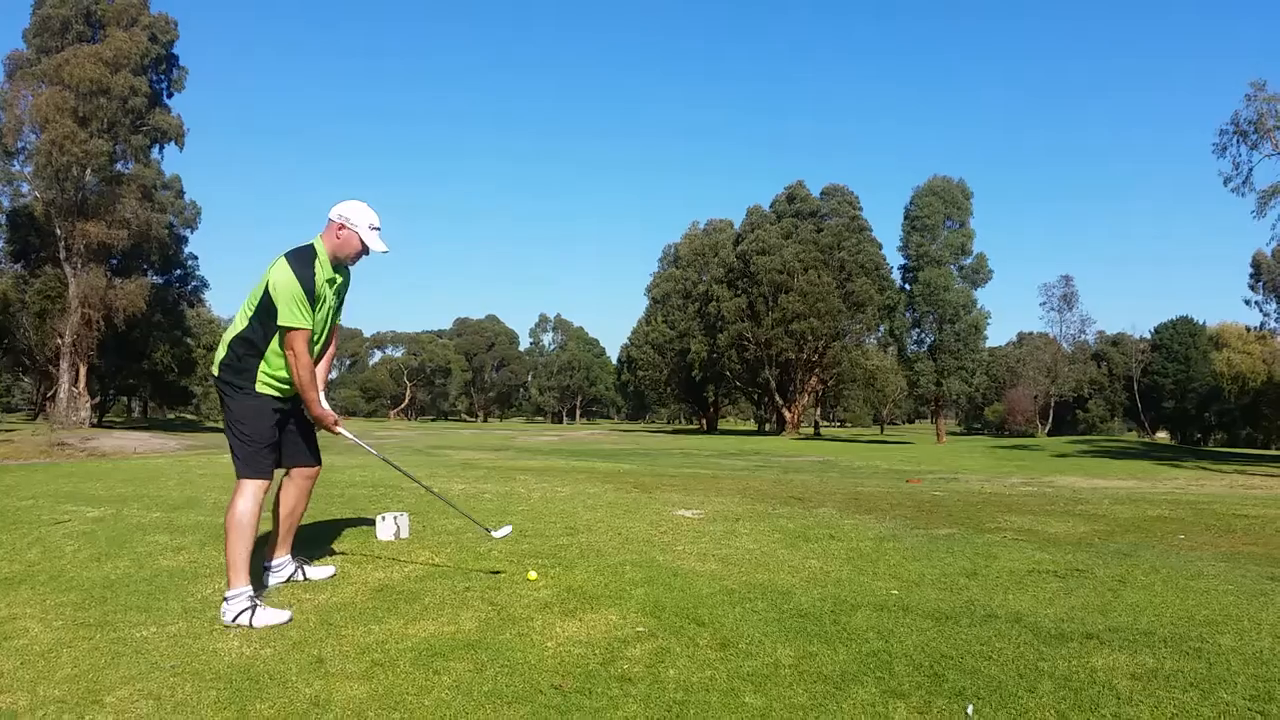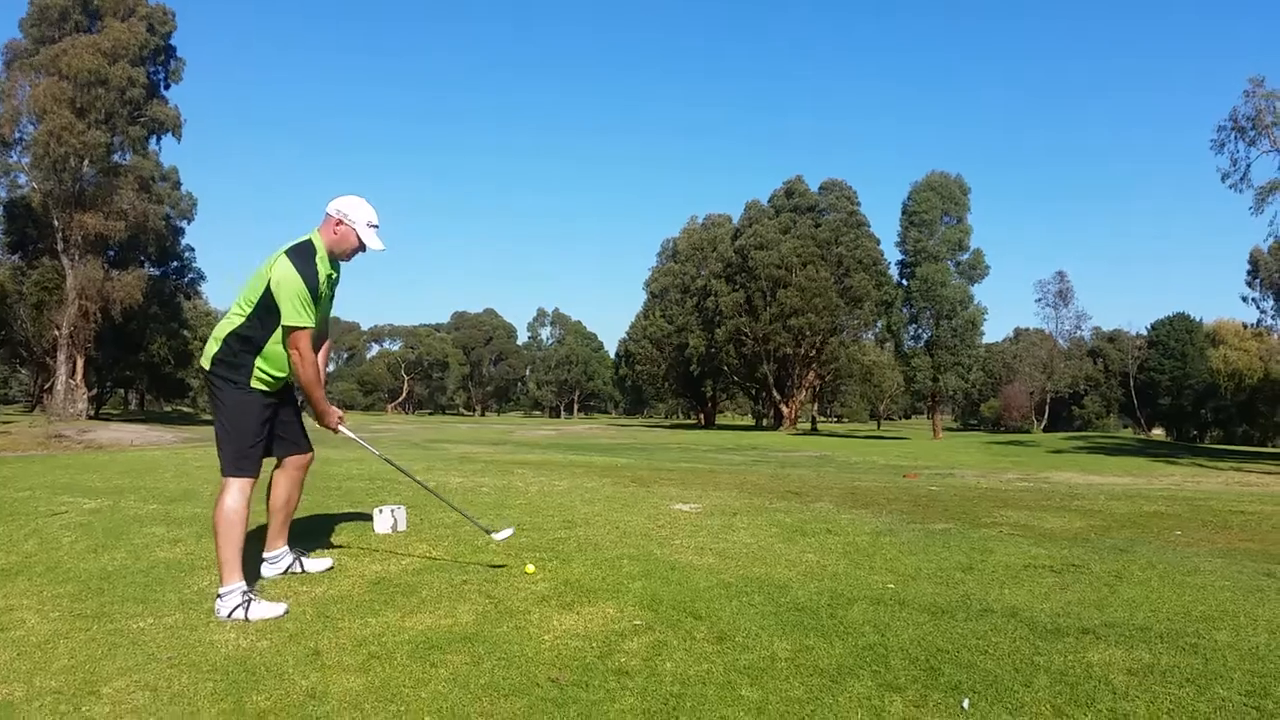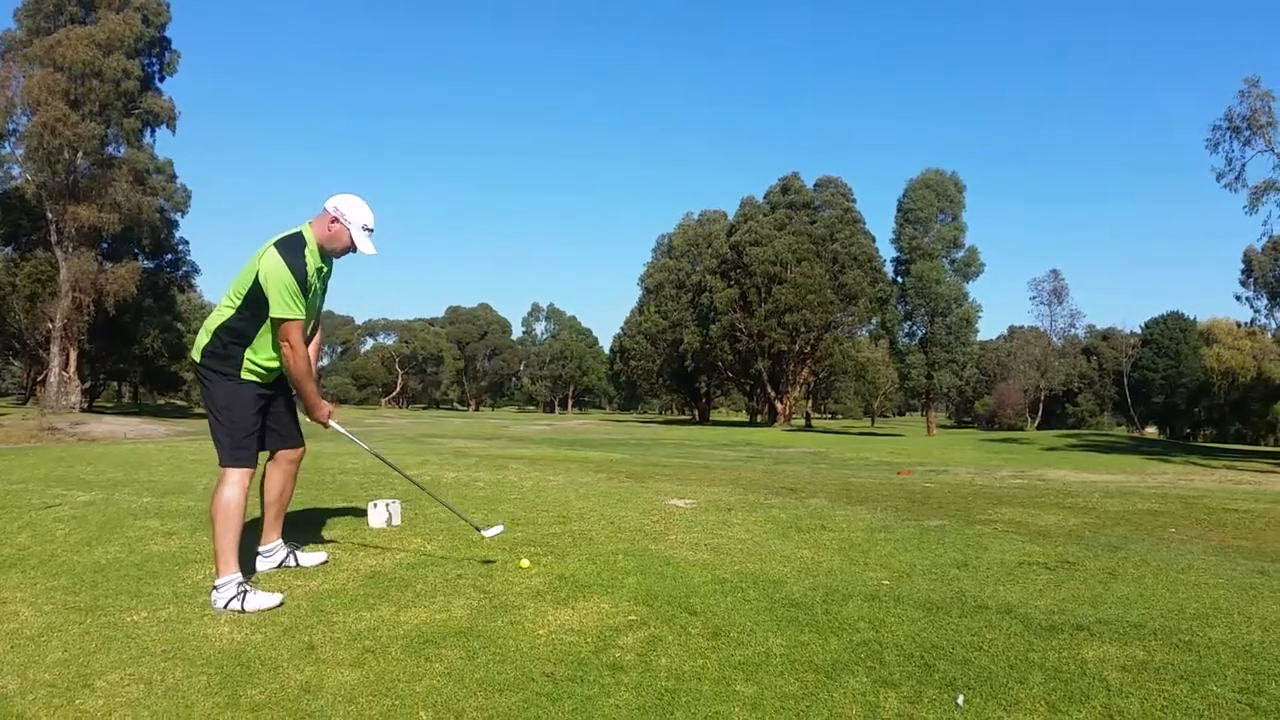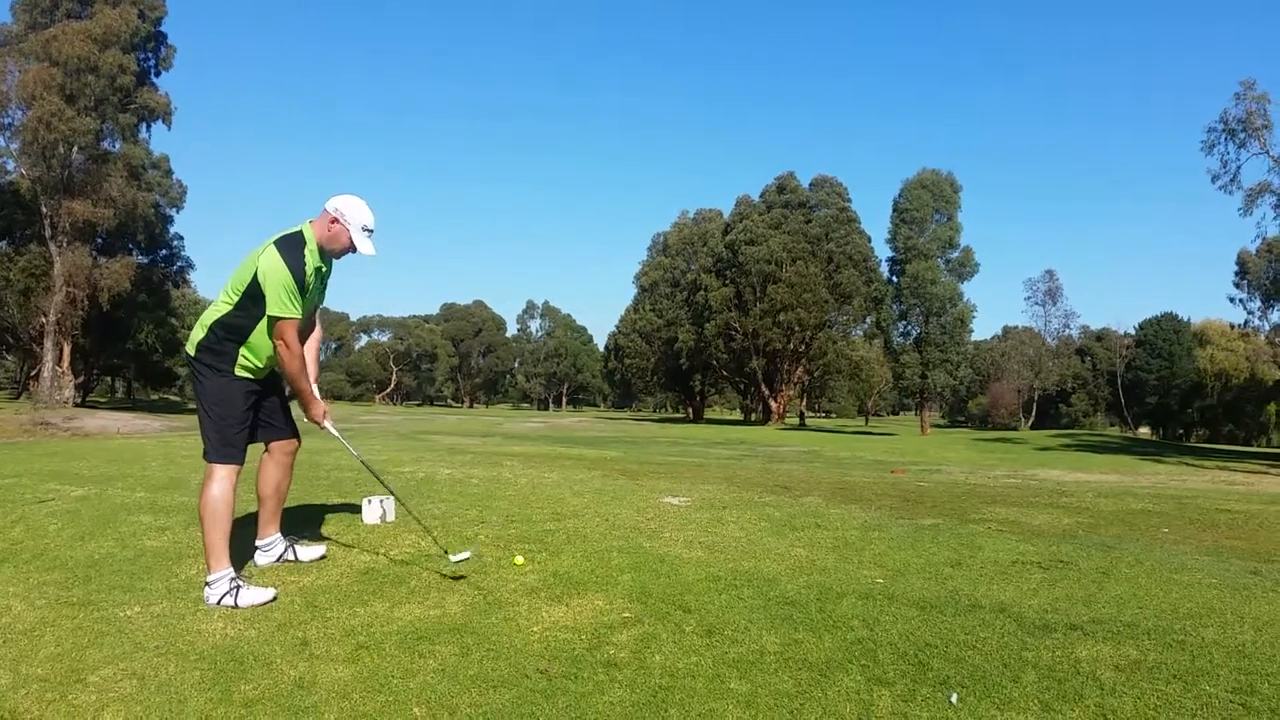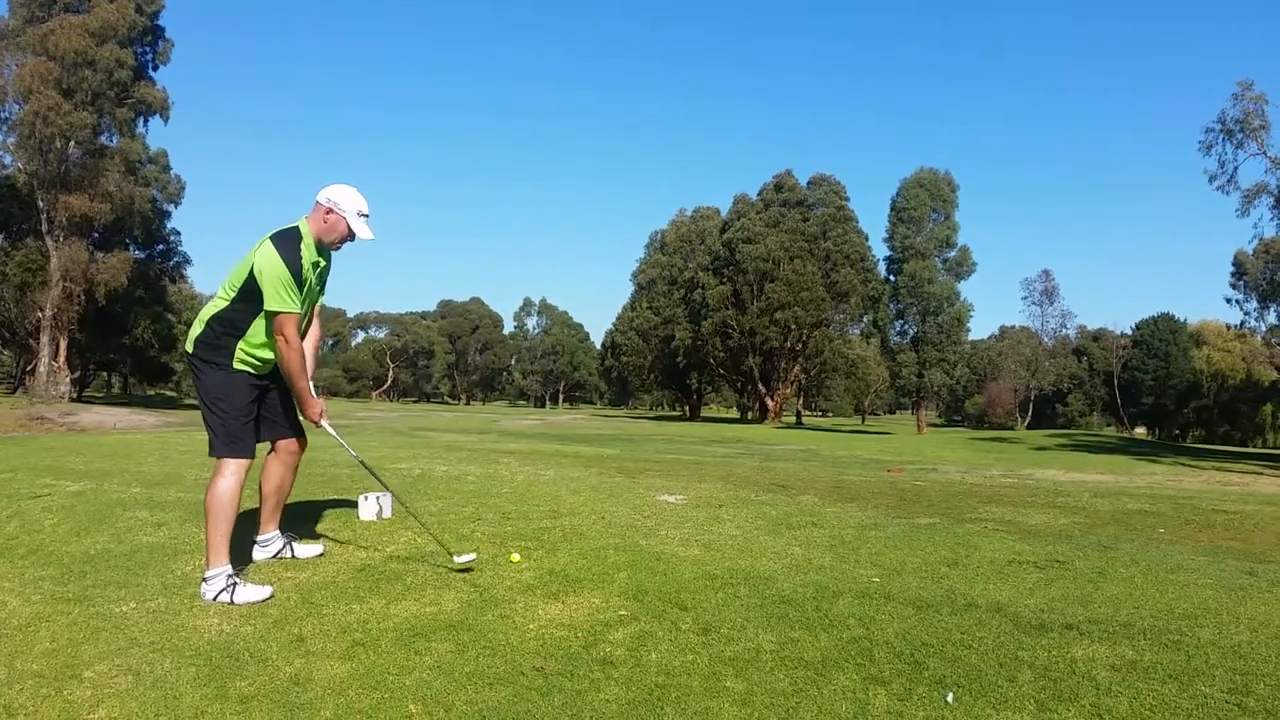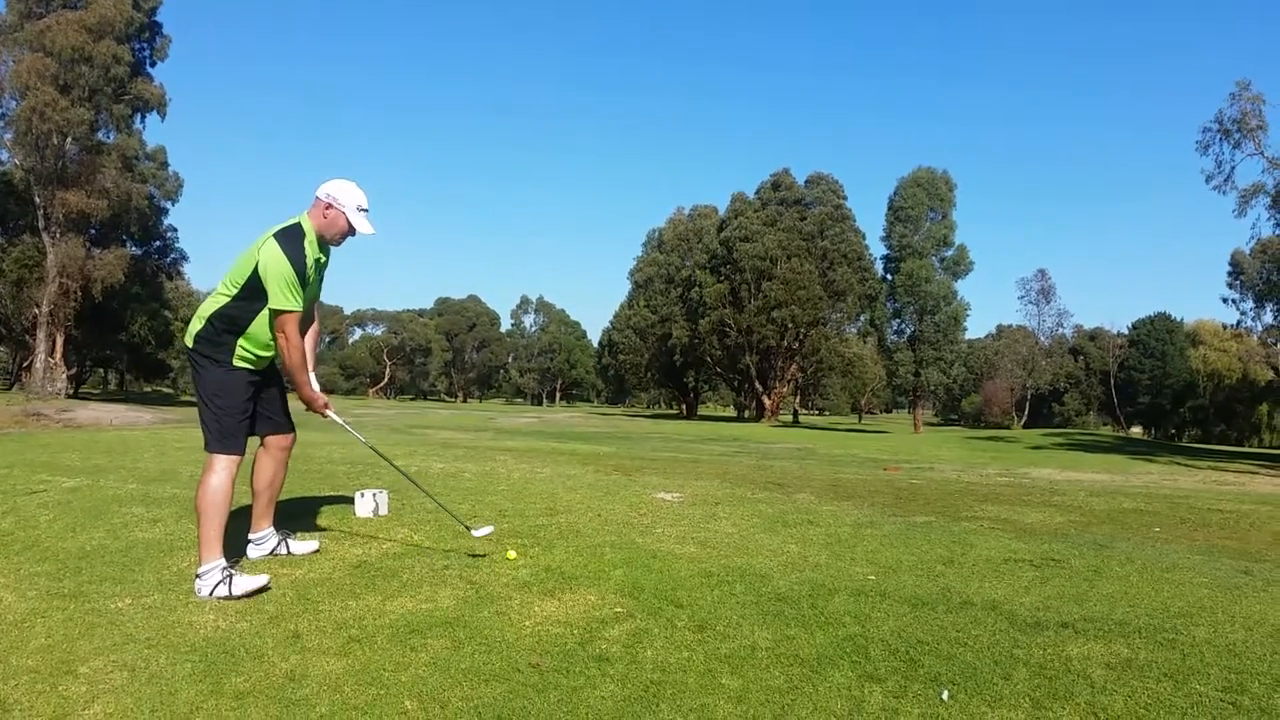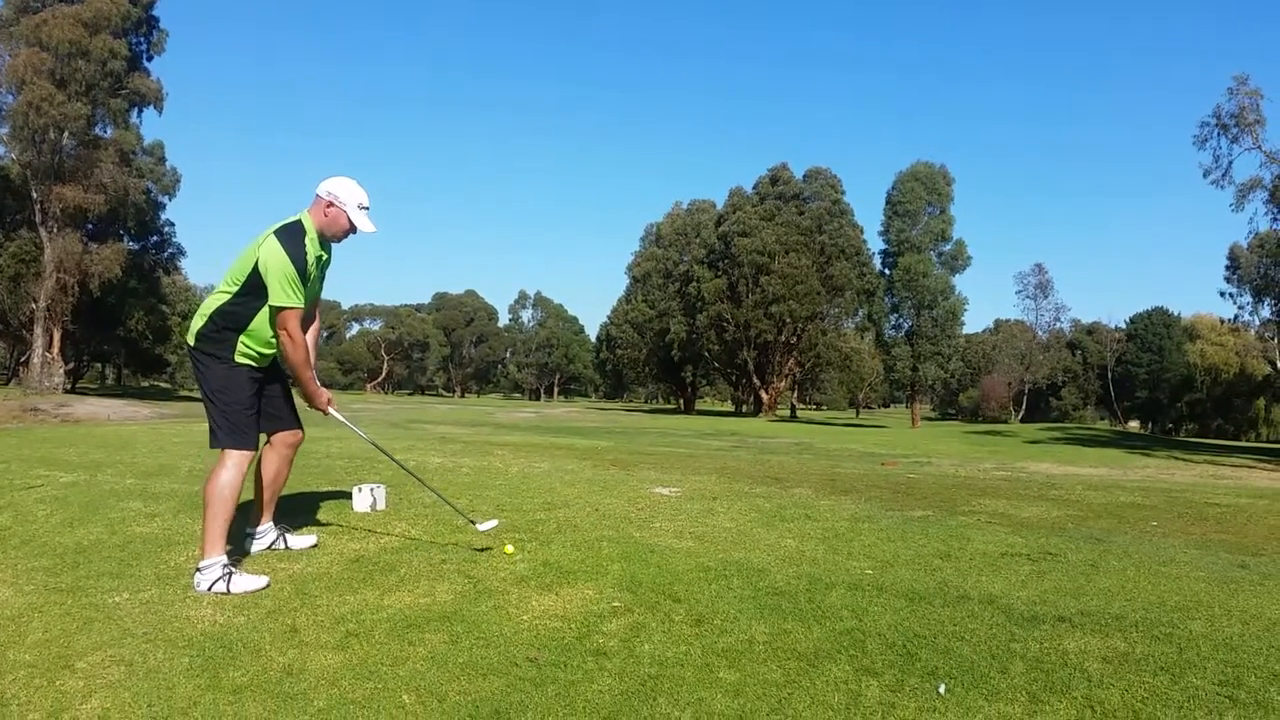
dt=0.4s
person 1, frame 1
left shoulder: (339, 275)
right shoulder: (296, 270)
left elbow: (327, 337)
right elbow: (297, 351)
left wrist: (319, 395)
right wrist: (316, 408)
left hip: (285, 383)
right hip: (248, 380)
left knee: (304, 468)
right knee: (255, 480)
left ankle: (279, 563)
right ankle: (238, 597)
person 1, frame 2
left shoulder: (328, 266)
right shoulder: (297, 268)
left elbow: (320, 337)
right elbow: (300, 350)
left wrist: (320, 396)
right wrist: (322, 408)
left hip: (270, 374)
right hip: (237, 373)
left knee: (297, 457)
right knee: (241, 477)
left ankle: (276, 554)
right ankle: (231, 594)
person 1, frame 3
left shoulder: (321, 260)
right shoulder: (286, 260)
left elbow: (311, 328)
right elbow: (291, 344)
left wrist: (310, 391)
right wrist: (313, 401)
left hip: (265, 367)
right hip: (228, 366)
left knee: (288, 451)
right knee: (238, 468)
left ankle: (270, 548)
right ankle: (227, 584)
person 1, frame 4
left shoulder: (320, 259)
right shoulder: (286, 258)
left elbow: (310, 327)
right elbow: (287, 342)
left wrist: (312, 388)
right wrist: (308, 400)
left hip: (257, 363)
right hip: (221, 361)
left knee: (283, 443)
right knee: (226, 464)
left ankle: (268, 542)
right ankle: (219, 580)
person 1, frame 5
left shoulder: (321, 256)
right shoulder: (282, 253)
left elbow: (310, 323)
right elbow: (286, 337)
left wrist: (308, 390)
right wrist: (305, 399)
left hip: (261, 361)
right hip: (222, 358)
left knee: (290, 443)
right knee: (235, 459)
left ankle: (268, 538)
right ankle: (217, 576)
person 1, frame 6
left shoulder: (317, 250)
right shoulder: (286, 250)
left elbow: (308, 318)
right elbow: (287, 335)
left wrist: (309, 379)
right wrist: (306, 393)
left hip: (254, 354)
right hip: (219, 353)
left knee: (280, 439)
right knee: (226, 455)
left ankle: (262, 536)
right ankle: (211, 571)
person 1, frame 7
left shoulder: (319, 247)
right shoulder: (285, 247)
left elbow: (310, 316)
right elbow: (289, 332)
left wrist: (310, 378)
right wrist: (311, 389)
left hip: (257, 352)
right hip: (221, 350)
left knee: (286, 435)
right knee: (238, 451)
left ankle: (262, 529)
right ankle: (212, 566)
